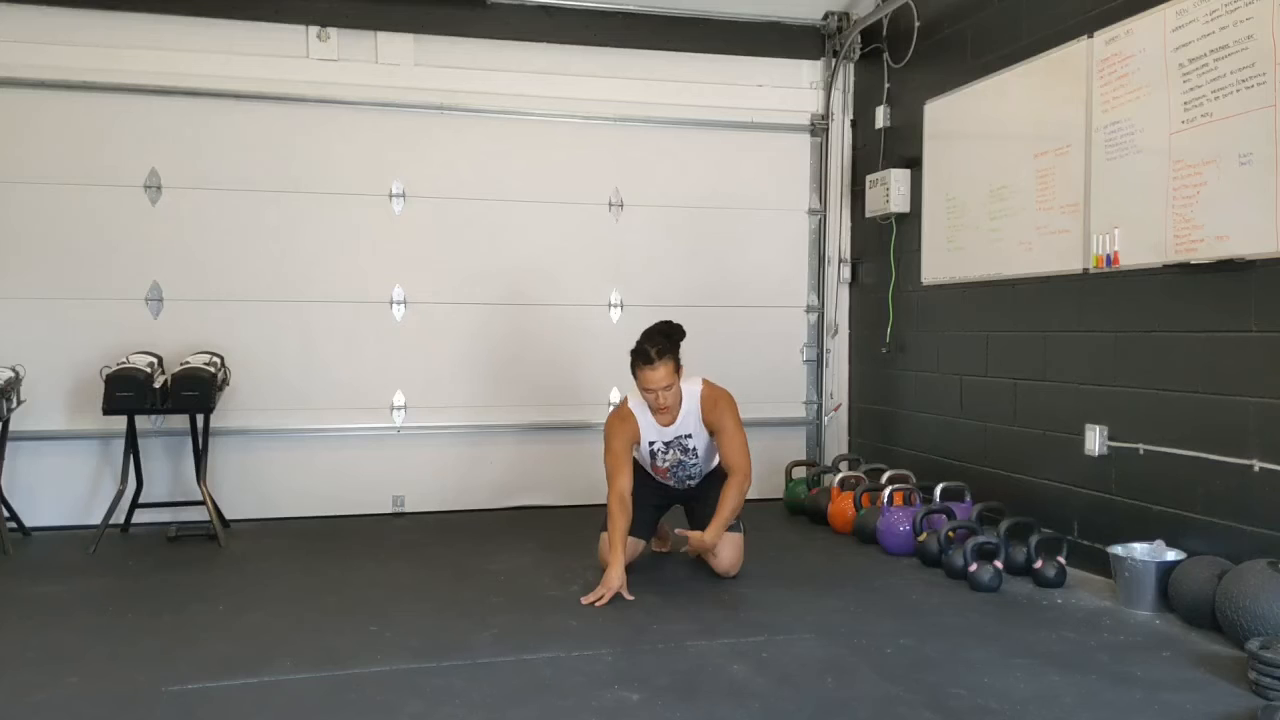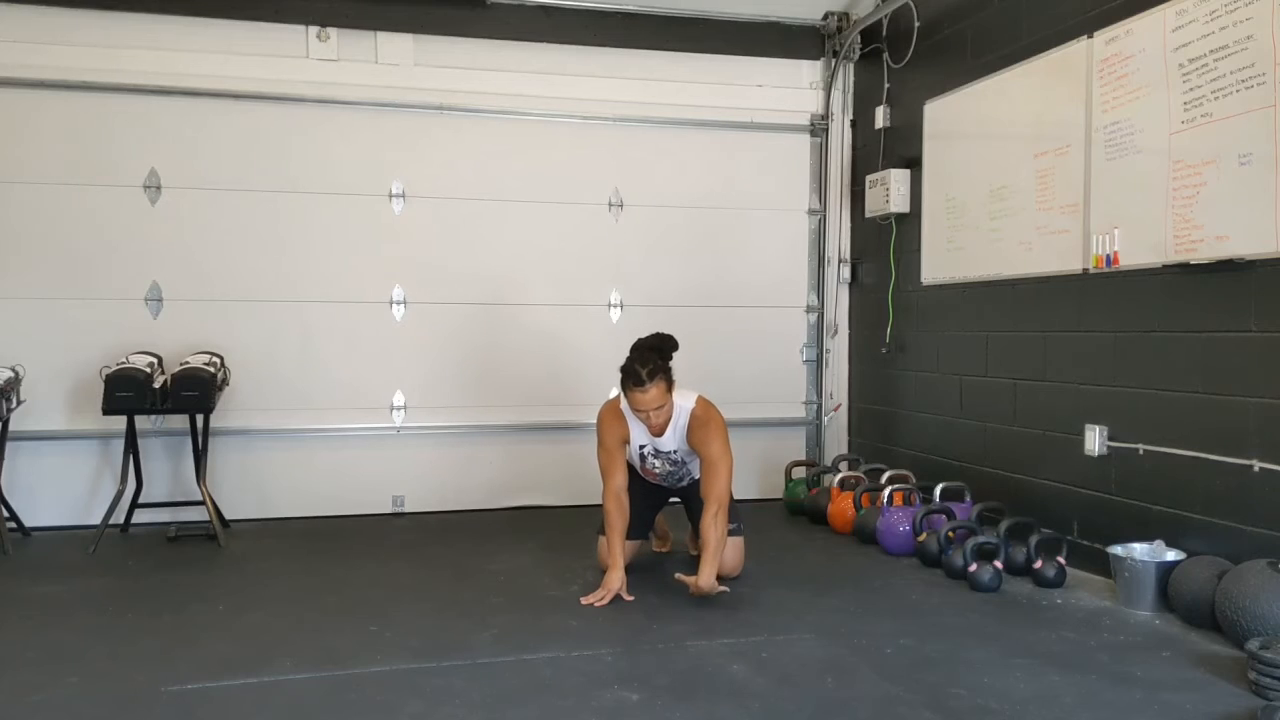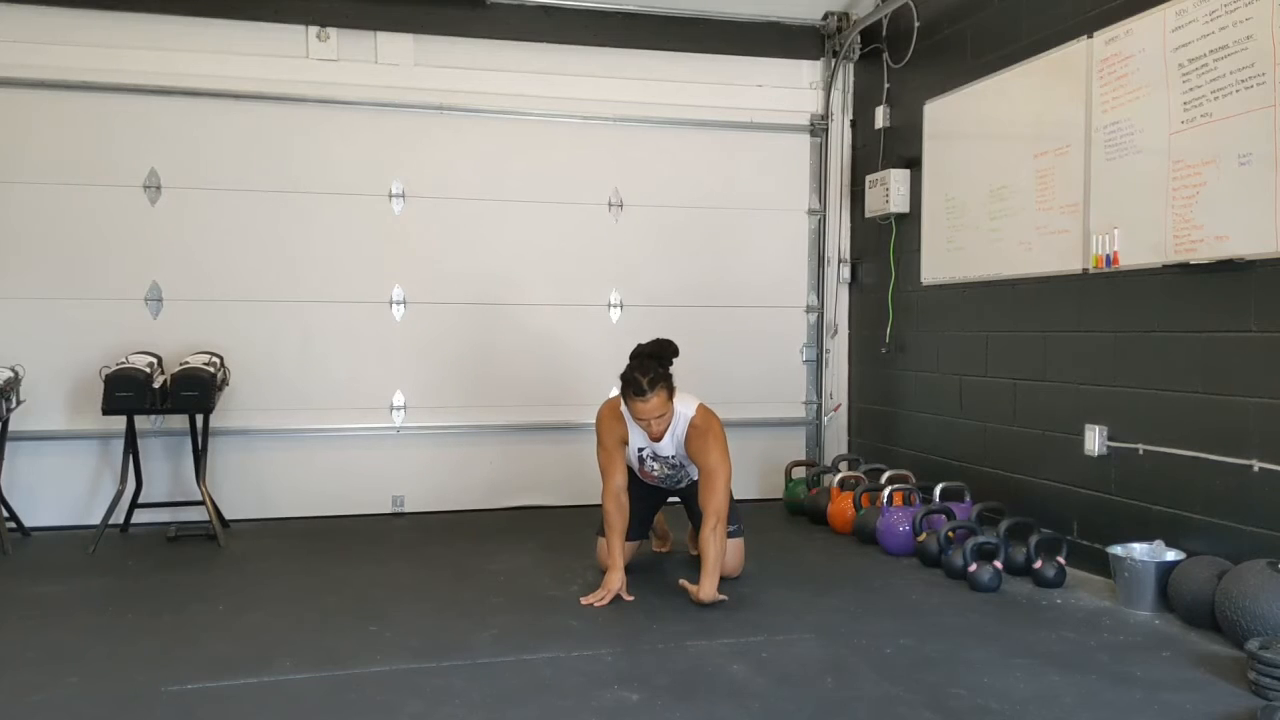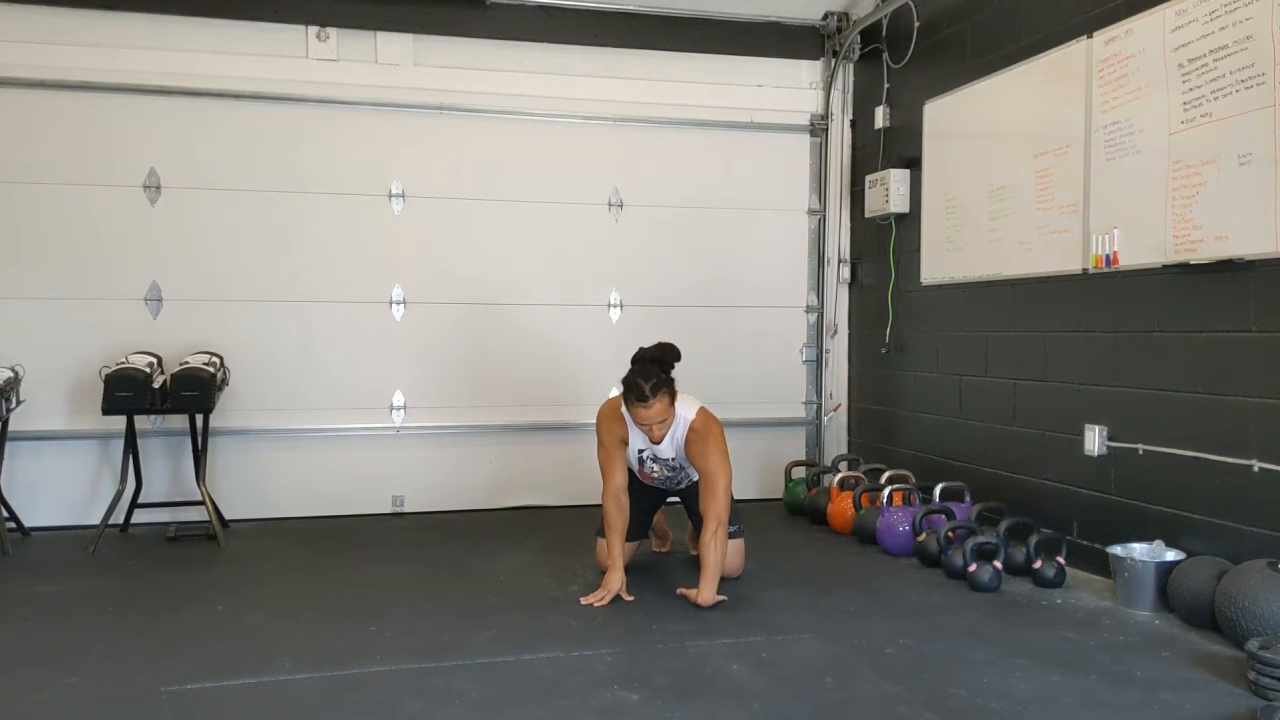
dt=0.5s
person 1, frame 1
left shoulder: (714, 401)
right shoulder: (623, 419)
left elbow: (740, 474)
right elbow: (619, 491)
left wrist: (710, 535)
right wrist: (616, 565)
left hip: (706, 479)
right hip: (651, 479)
left knee: (727, 564)
right knee: (609, 558)
left ankle: (697, 536)
right ankle: (656, 528)
person 1, frame 2
left shoulder: (704, 418)
right shoulder: (612, 417)
left elbow: (716, 503)
right elbow: (615, 491)
left wrist: (706, 574)
right wrist: (616, 567)
left hip: (697, 478)
right hip: (644, 478)
left knee: (729, 566)
right knee: (608, 559)
left ankle: (698, 536)
right ankle: (656, 527)
person 1, frame 3
left shoulder: (702, 425)
right shoulder: (610, 417)
left elbow: (715, 514)
right elbow: (615, 491)
left wrist: (707, 586)
right wrist: (616, 568)
left hip: (696, 478)
right hip: (643, 478)
left knee: (730, 566)
right knee: (606, 560)
left ankle: (697, 536)
right ankle: (655, 526)
person 1, frame 4
left shoulder: (702, 428)
right shoulder: (611, 418)
left elbow: (716, 516)
right elbow: (615, 491)
left wrist: (706, 589)
right wrist: (615, 568)
left hip: (695, 479)
right hip: (643, 479)
left knee: (730, 567)
right knee: (606, 560)
left ankle: (696, 536)
right ankle: (656, 525)
